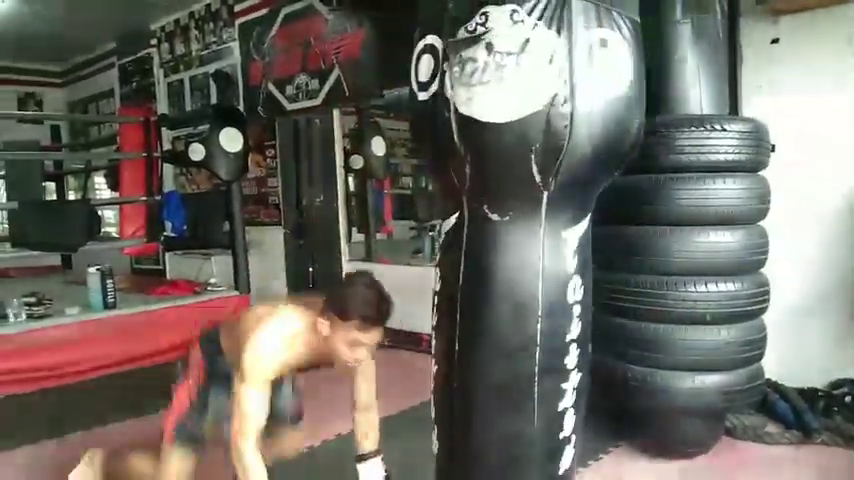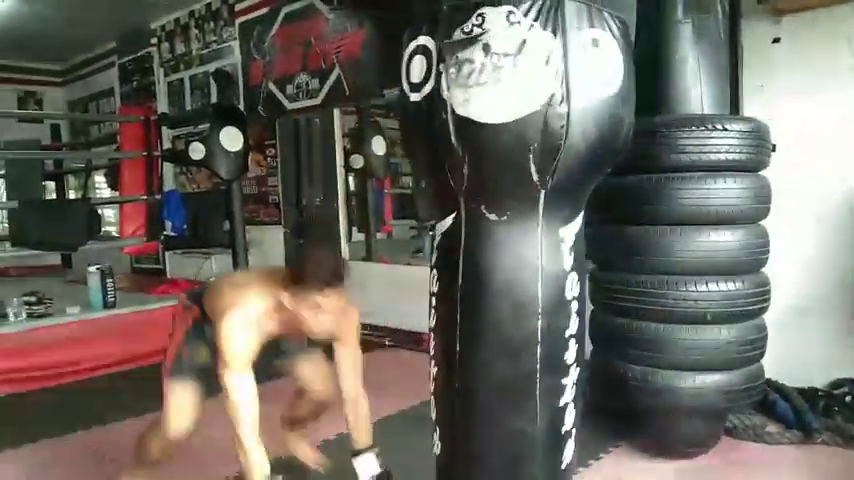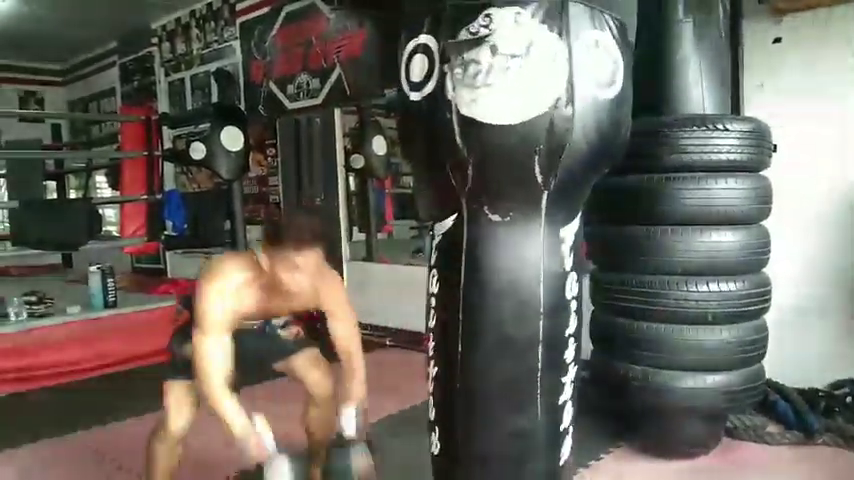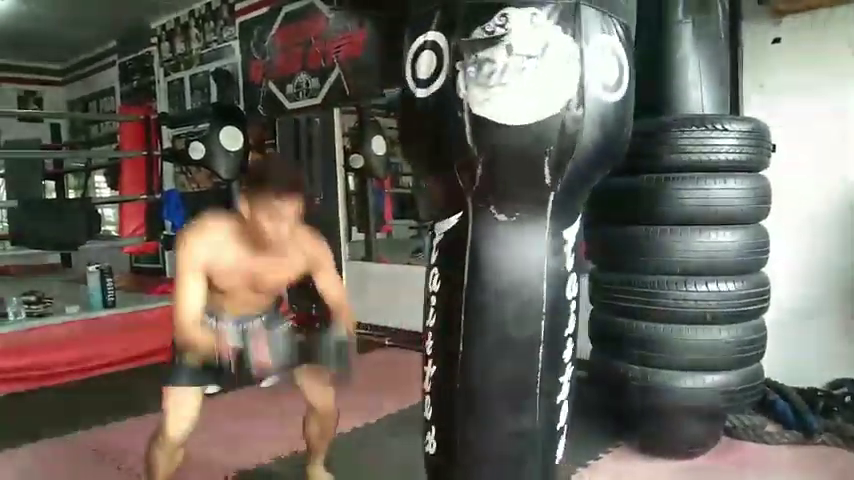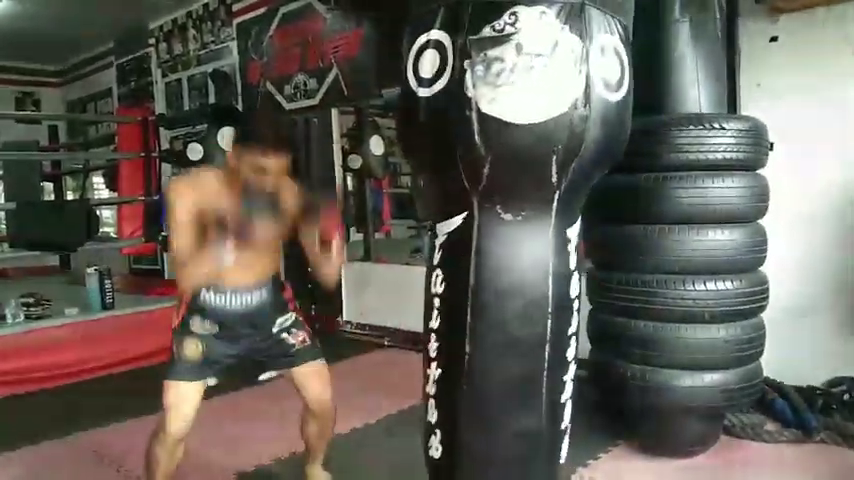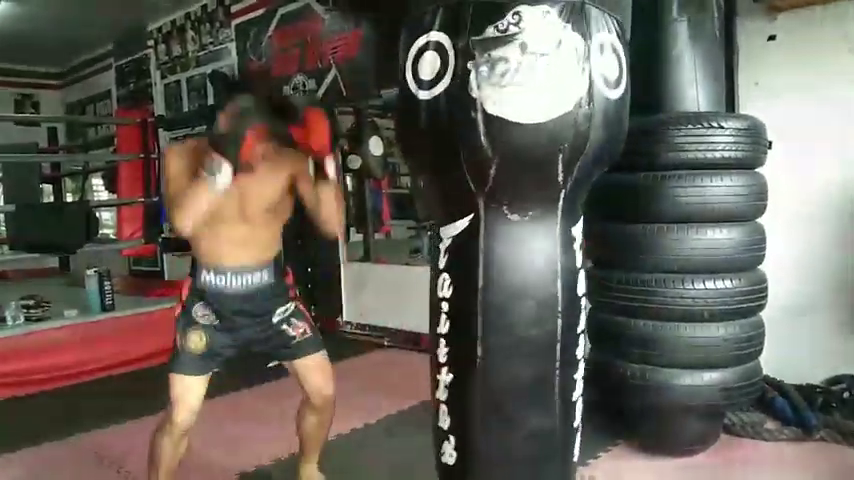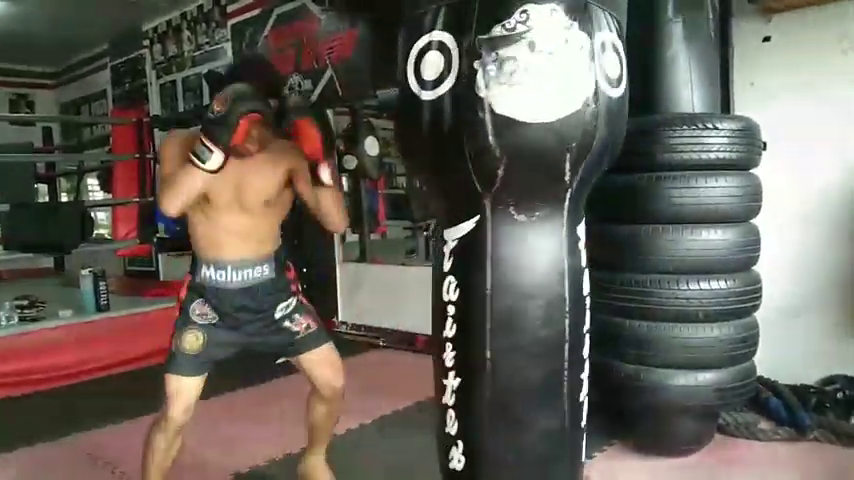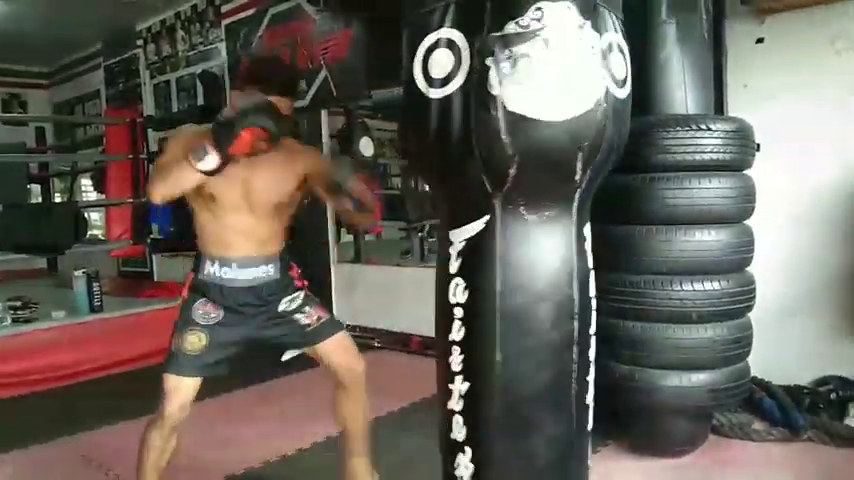
dt=0.1s
person 1, frame 1
left shoulder: (353, 334)
right shoulder: (270, 339)
left elbow: (365, 407)
right elbow: (242, 438)
left hip: (274, 374)
right hip: (219, 367)
left knee: (289, 445)
person 1, frame 2
left shoulder: (340, 313)
right shoulder: (242, 319)
left elbow: (354, 395)
right elbow: (244, 426)
right hip: (207, 322)
left knee: (323, 390)
right knee: (177, 427)
left ankle: (291, 432)
person 1, frame 3
left shoulder: (324, 282)
right shoulder: (221, 288)
left elbow: (352, 357)
right elbow: (212, 386)
right wrist: (264, 452)
left hip: (264, 323)
right hip: (208, 325)
left knee: (323, 390)
right knee: (175, 425)
person 1, frame 4
left shoulder: (308, 244)
right shoulder: (200, 240)
left elbow: (341, 310)
right elbow: (186, 329)
left hip: (267, 322)
right hip: (210, 332)
left knee: (324, 404)
right knee: (175, 432)
person 1, frame 5
left shoulder: (294, 197)
right shoulder: (189, 189)
left elbow: (328, 277)
right elbow: (185, 279)
left wrist: (327, 239)
right wrist: (227, 241)
left hip: (268, 305)
right hip: (208, 314)
left knee: (321, 401)
right knee: (175, 426)
person 1, frame 6
left shoulder: (289, 163)
right shoulder: (184, 156)
left elbow: (334, 228)
right elbow: (184, 222)
left wrist: (325, 160)
right wrist: (222, 158)
left hip: (269, 293)
right hip: (211, 298)
left knee: (322, 390)
right knee: (180, 417)
person 1, frame 7
left shoulder: (289, 157)
right shoulder: (182, 144)
left elbow: (336, 223)
right elbow: (170, 204)
left wrist: (319, 161)
right wrist: (213, 144)
left hip: (271, 288)
right hip: (210, 294)
left knee: (331, 382)
right knee: (175, 414)
person 1, frame 8
left shoulder: (301, 159)
right shoulder: (191, 141)
left elbow: (348, 212)
right elbow: (157, 191)
left wrist: (358, 198)
right wrist: (218, 147)
left hip: (276, 287)
right hip: (216, 292)
left knee: (351, 367)
right knee: (172, 411)
